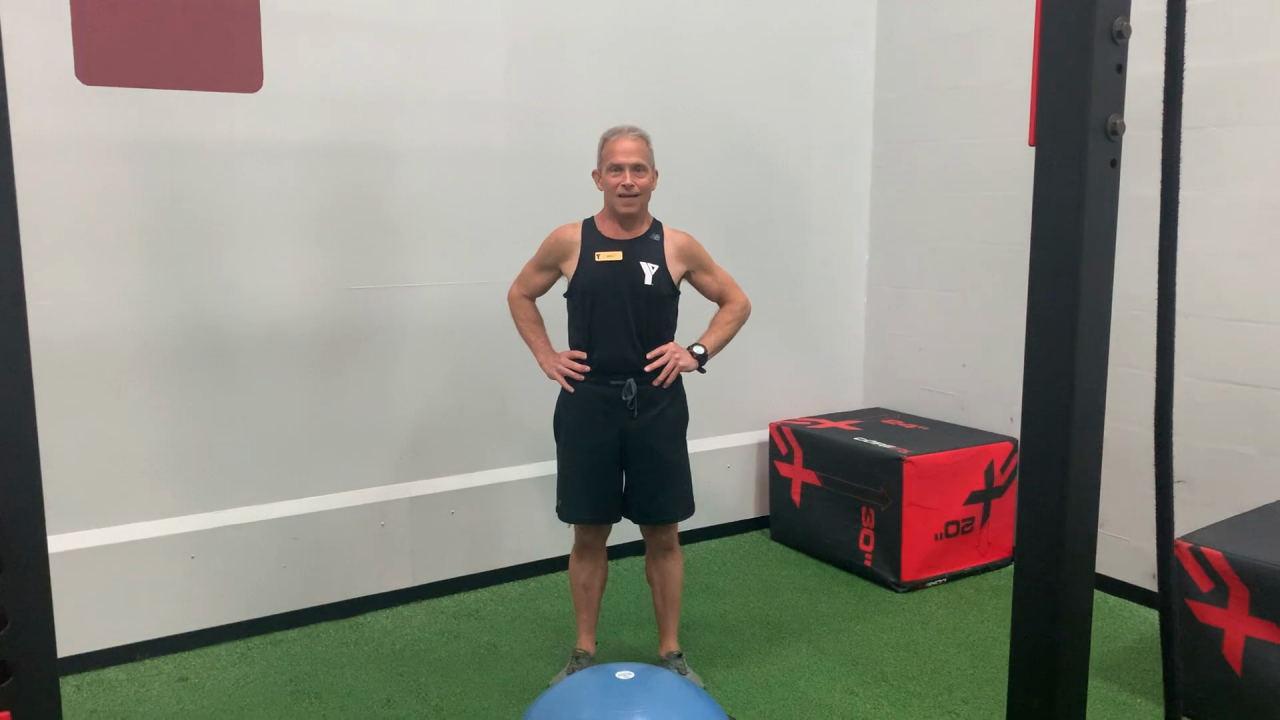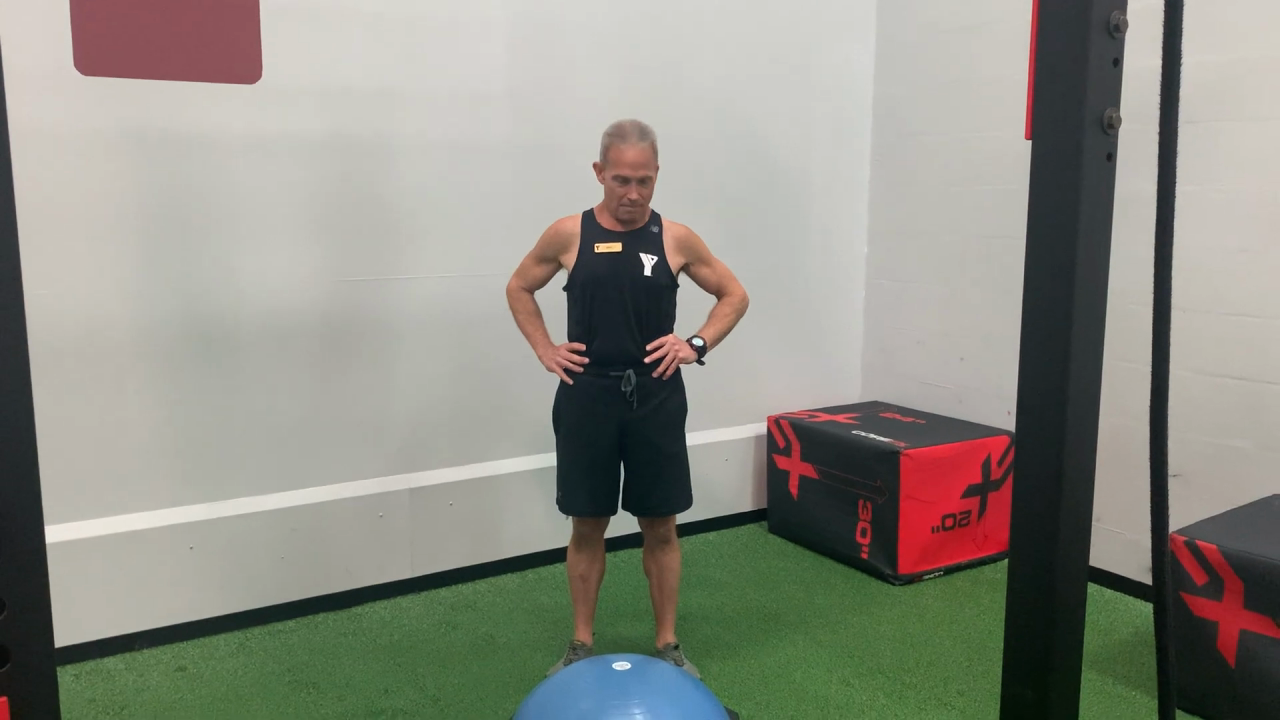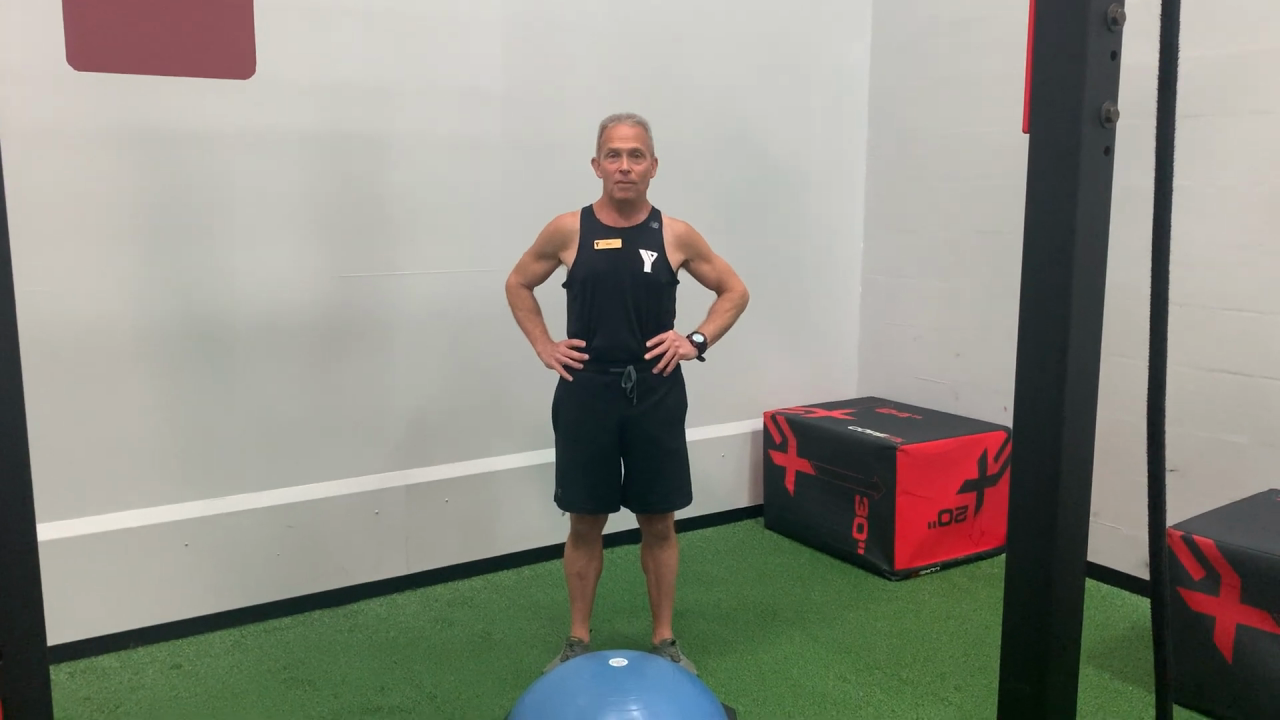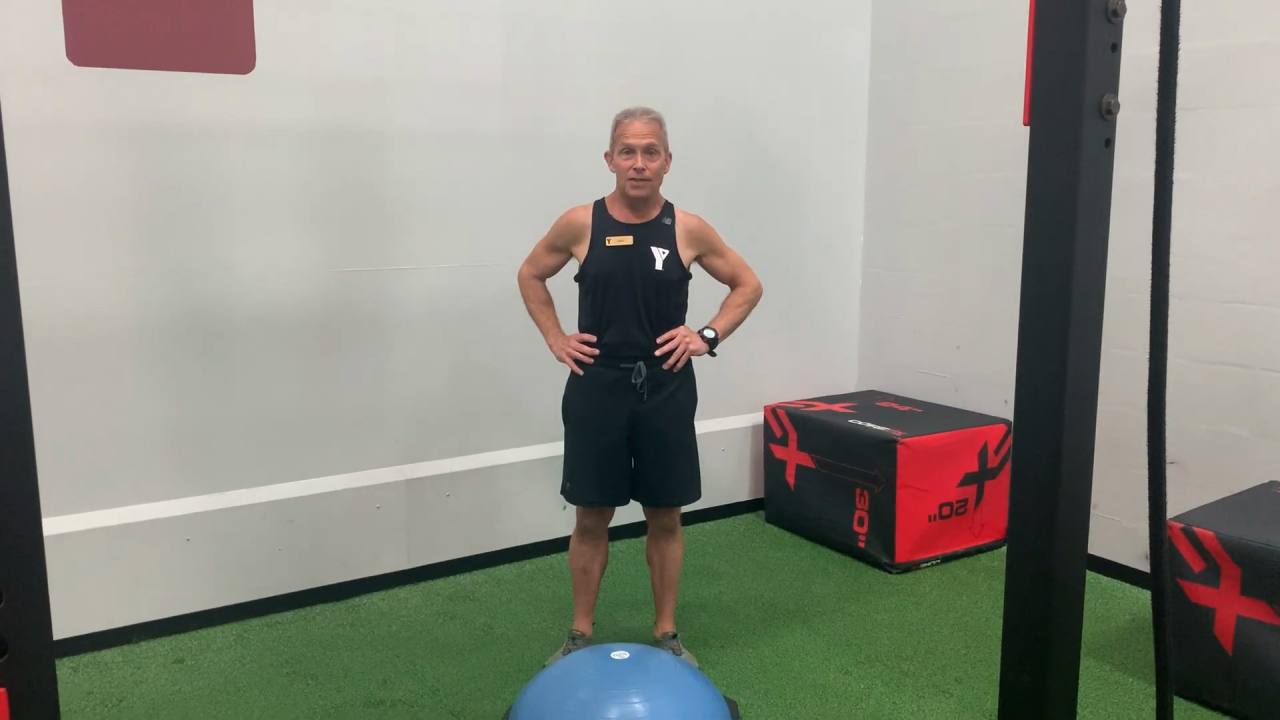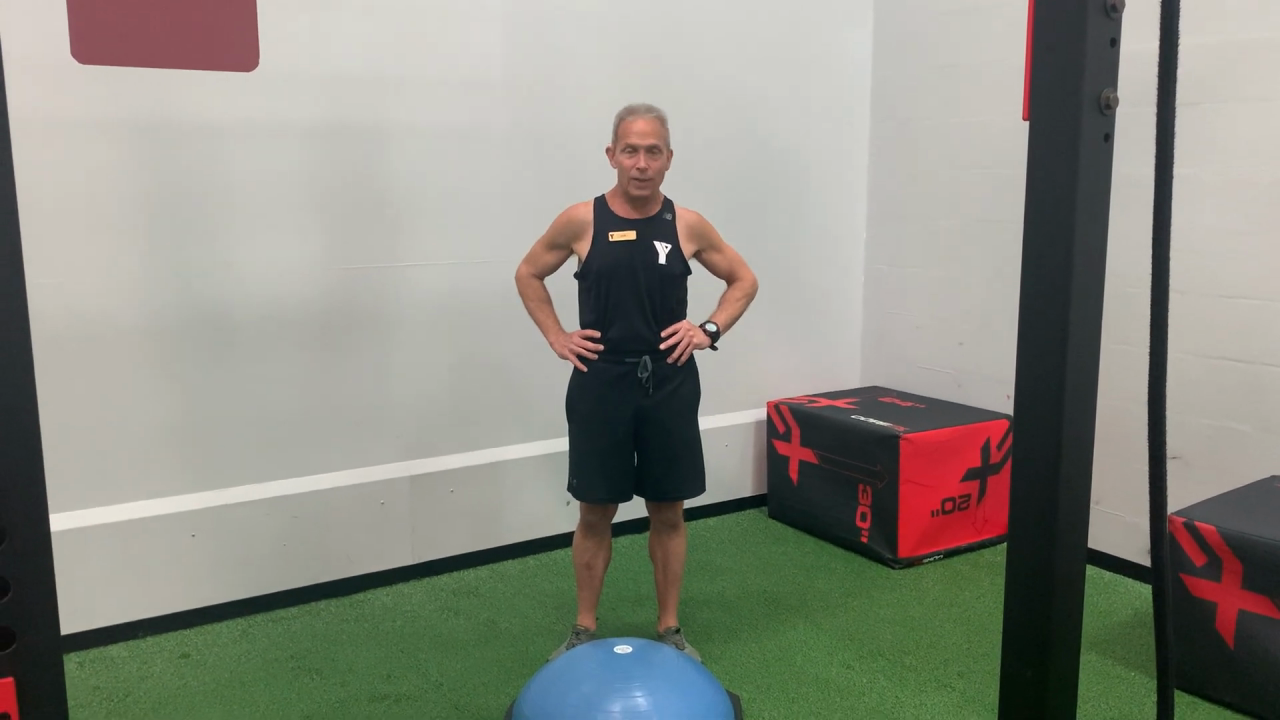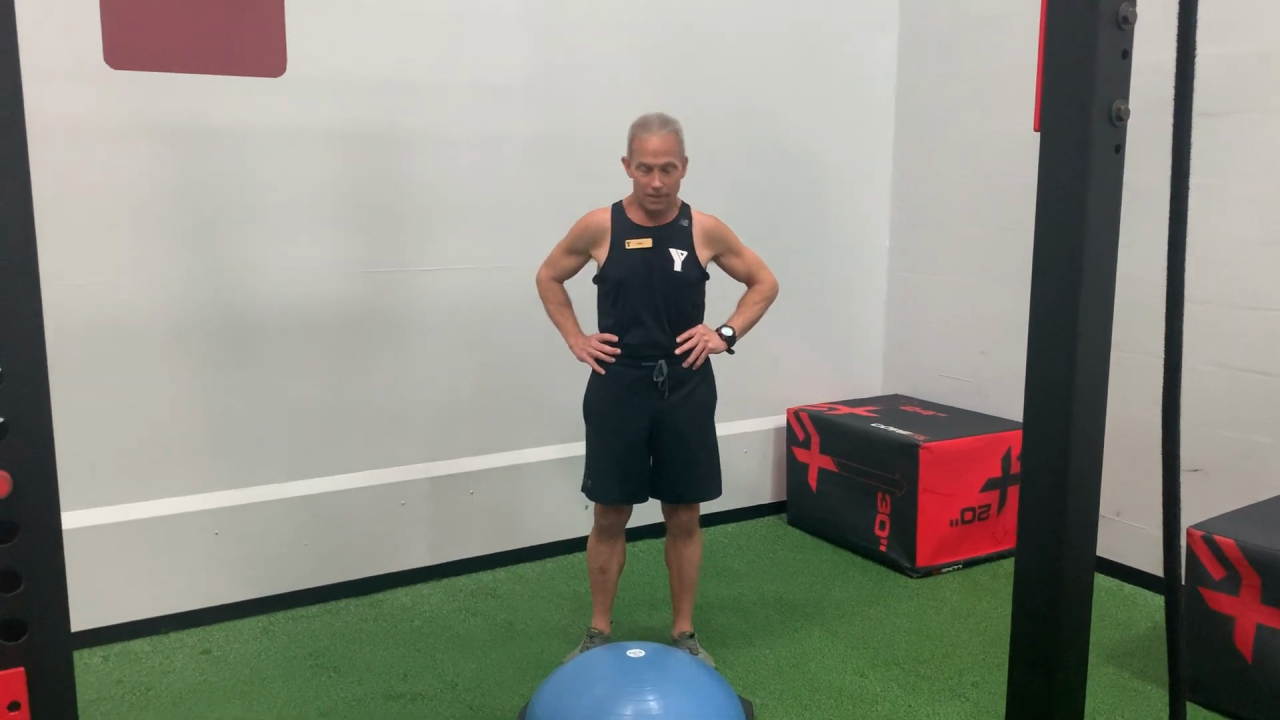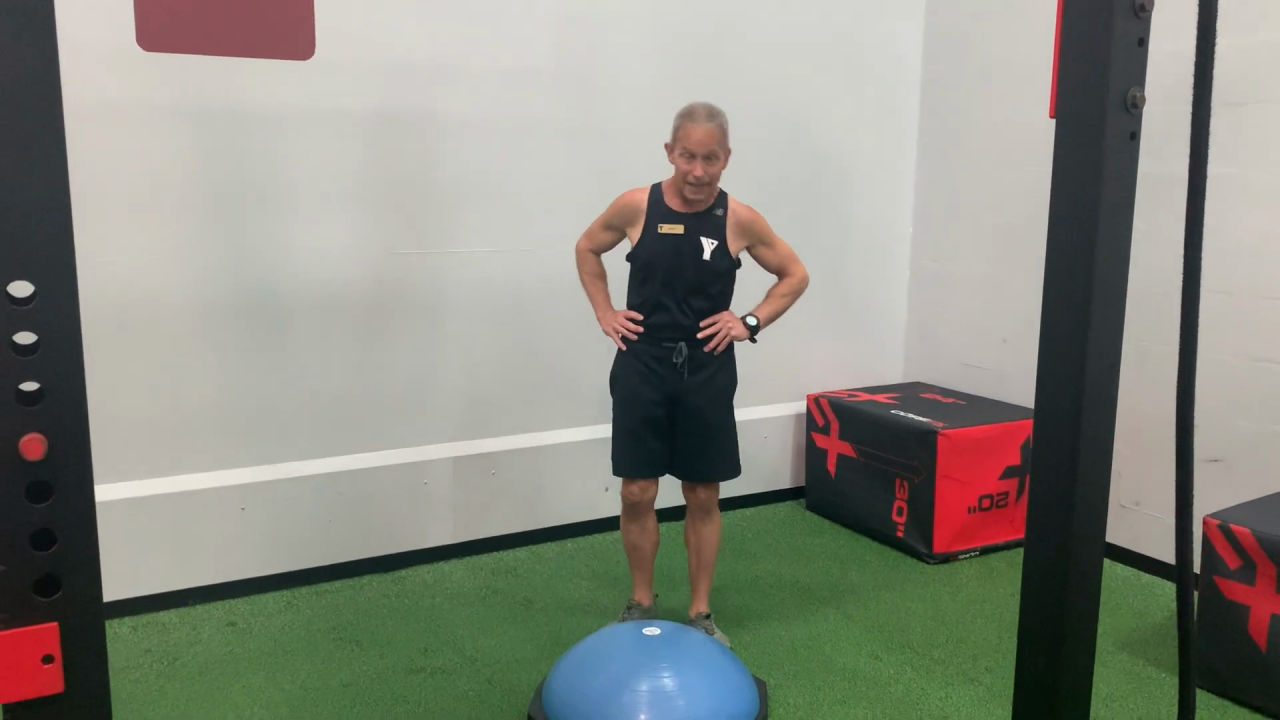
dt=0.7s
person 1, frame 1
left shoulder: (677, 246)
right shoulder: (569, 241)
left elbow: (736, 302)
right elbow: (520, 294)
left wrist: (698, 353)
right wrist: (545, 356)
left hip: (657, 405)
right hip: (588, 405)
left knee: (663, 534)
right knee: (589, 535)
left ankle: (670, 652)
right ankle: (584, 652)
person 1, frame 2
left shoulder: (676, 238)
right shoulder: (568, 234)
left elbow: (734, 295)
right elbow: (519, 287)
left wrist: (698, 345)
right wrist: (544, 349)
left hip: (656, 397)
right hip: (587, 396)
left knee: (660, 527)
right knee: (587, 526)
left ankle: (667, 644)
right ankle: (581, 644)
person 1, frame 3
left shoulder: (675, 234)
right shoulder: (568, 230)
left elbow: (734, 291)
right elbow: (518, 284)
left wrist: (697, 342)
right wrist: (543, 346)
left hip: (656, 393)
right hip: (587, 393)
left knee: (659, 524)
right knee: (585, 523)
left ankle: (664, 640)
right ankle: (578, 641)
person 1, frame 4
left shoulder: (688, 229)
right shoulder: (579, 224)
left elbow: (748, 284)
right elbow: (530, 275)
left wrist: (708, 336)
right wrist: (555, 338)
left hip: (666, 389)
right hip: (596, 388)
left knee: (665, 517)
right knee: (591, 518)
left ankle: (666, 634)
right ankle: (580, 634)
person 1, frame 5
left shoulder: (688, 225)
right shoulder: (581, 221)
left elbow: (744, 281)
right elbow: (528, 274)
left wrist: (710, 330)
right wrist: (556, 337)
left hip: (670, 385)
right hip: (601, 384)
left knee: (668, 513)
right knee: (595, 513)
left ankle: (669, 629)
right ankle: (584, 629)
person 1, frame 6
left shoulder: (705, 229)
right shoulder: (598, 226)
left elbow: (764, 282)
right elbow: (548, 277)
left wrist: (726, 334)
right wrist: (576, 339)
left hip: (686, 388)
right hip: (618, 387)
left knee: (684, 516)
right knee: (609, 516)
left ankle: (684, 633)
right ankle: (598, 631)
person 1, frame 7
left shoulder: (739, 219)
right shoulder: (635, 206)
left elbow: (795, 275)
right elbow: (586, 249)
left wrist: (750, 323)
right wrist: (605, 314)
left hip: (707, 368)
right hip: (641, 365)
left knee: (703, 495)
right knee: (637, 494)
left ankle: (700, 613)
right ankle: (640, 604)
